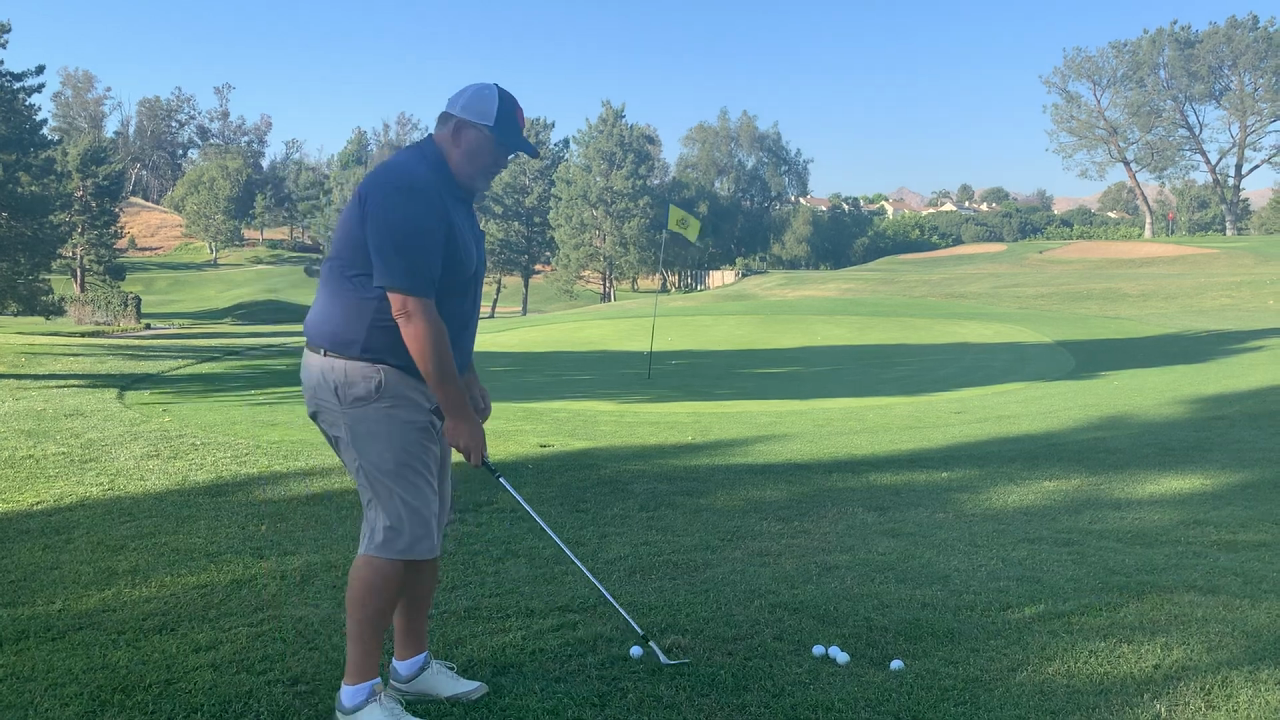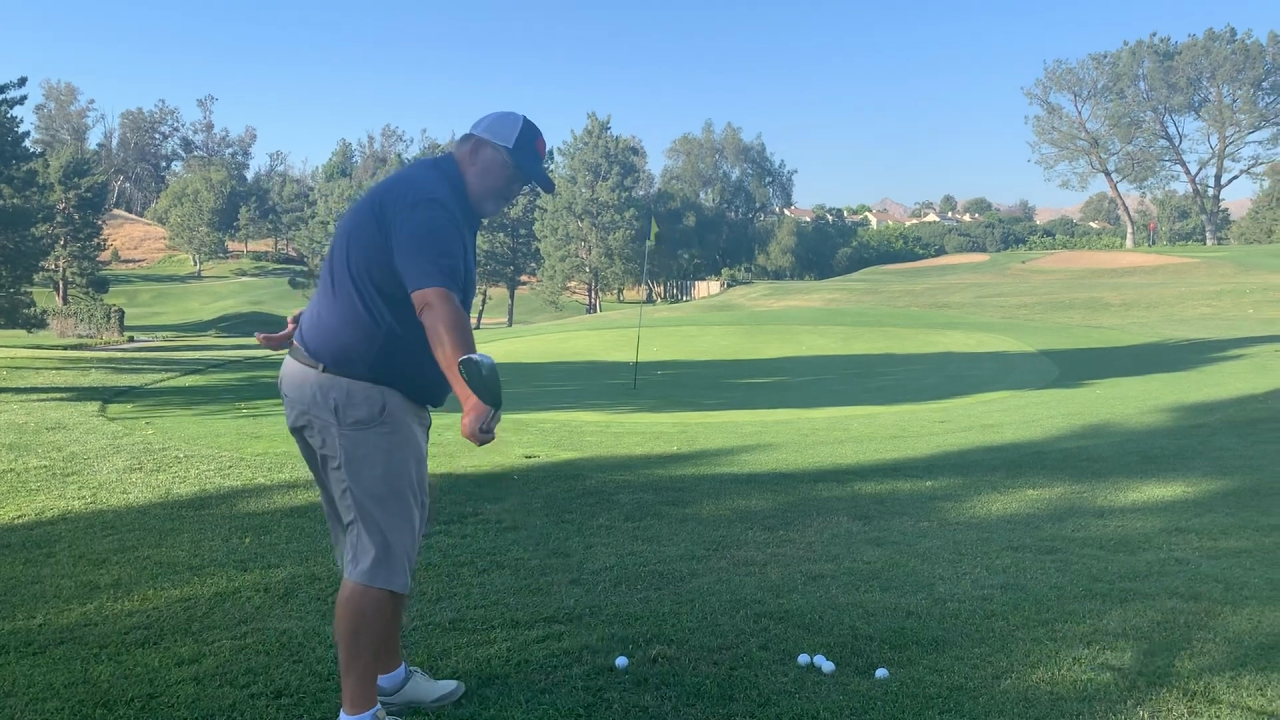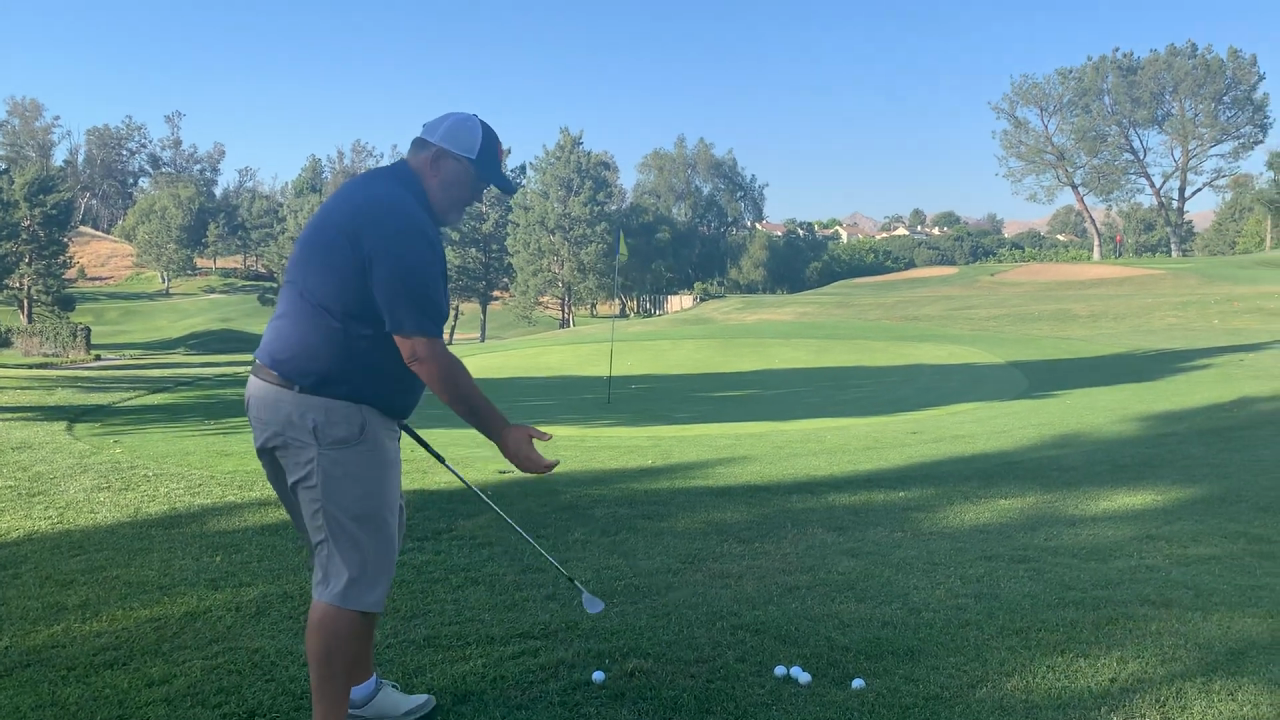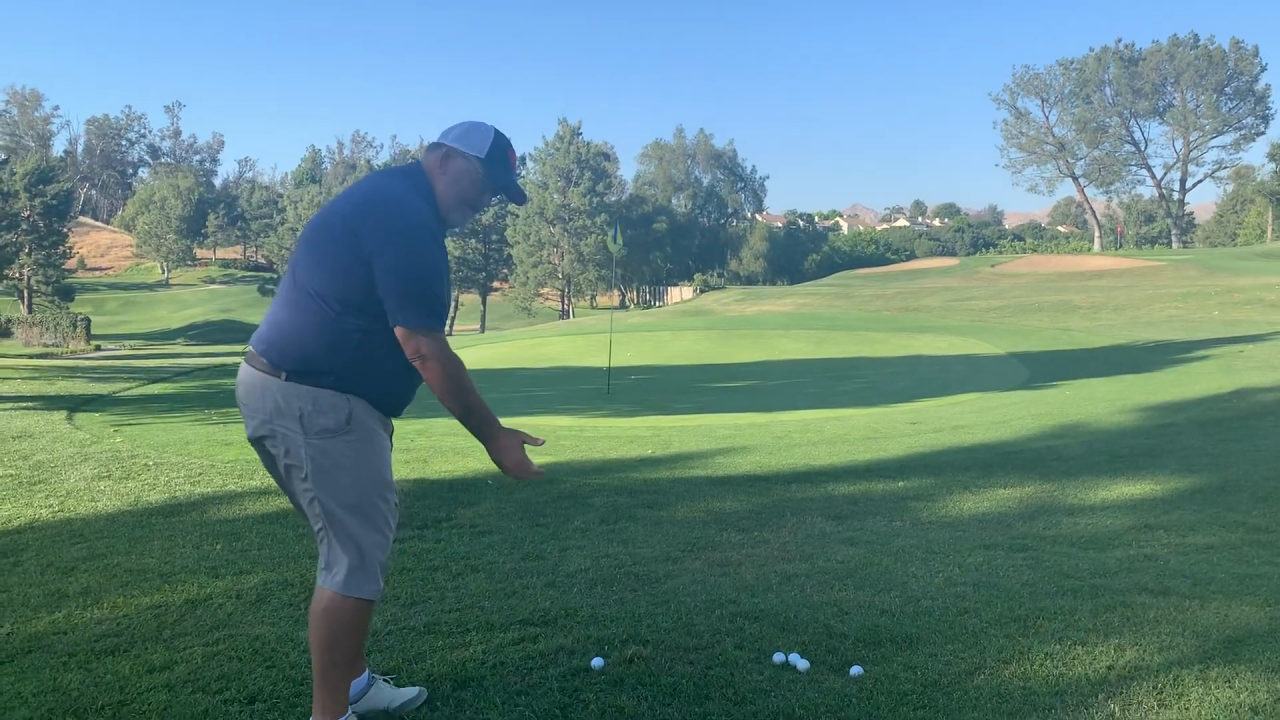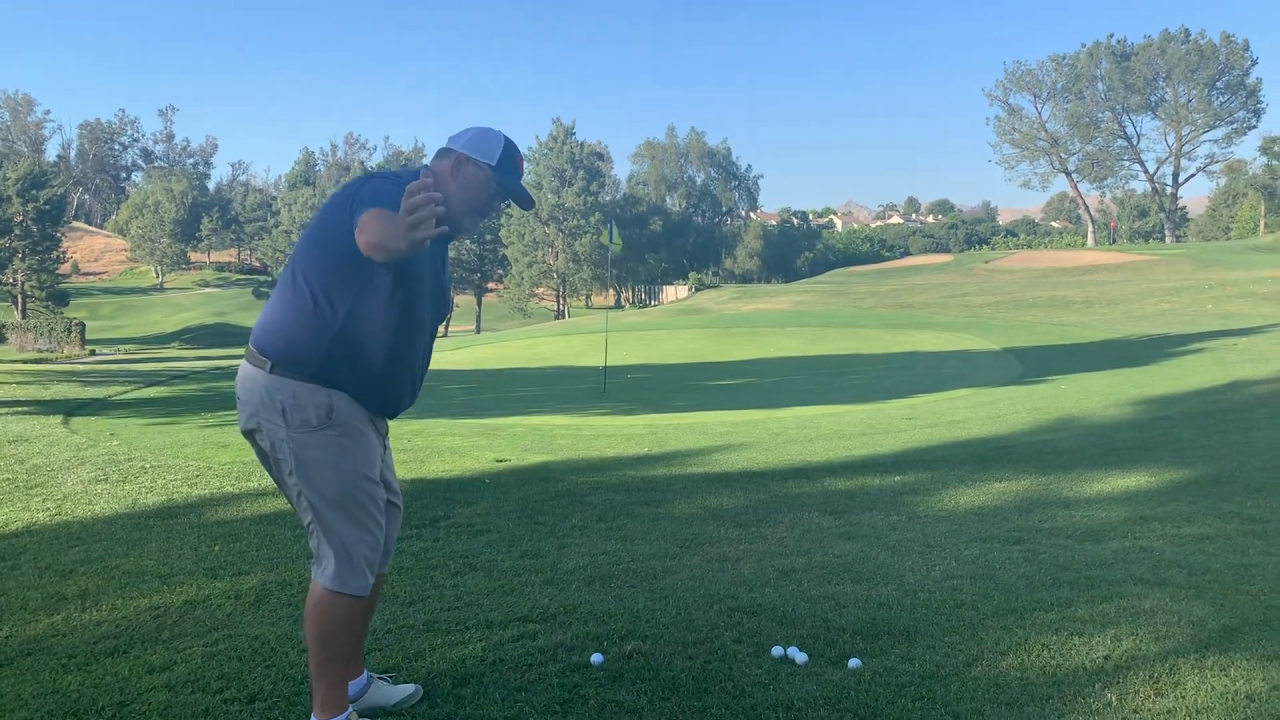
dt=1s
person 1, frame 1
left shoulder: (450, 192)
right shoulder: (407, 187)
right elbow: (411, 312)
left wrist: (466, 384)
right wrist: (457, 412)
left hip: (411, 381)
right hip: (365, 378)
left knee: (423, 526)
right knee: (400, 526)
left ankle: (411, 664)
person 1, frame 2
left shoulder: (437, 200)
right shoulder: (428, 199)
left elbow: (362, 272)
right elbow: (437, 306)
left wrist: (305, 325)
right wrist: (472, 397)
left hip: (370, 386)
right hip: (351, 391)
left knee: (397, 536)
right knee: (379, 551)
person 1, frame 3
left shoulder: (377, 196)
right shoulder: (400, 218)
right elbow: (422, 352)
right wrist: (502, 432)
left hip: (307, 395)
right hip: (324, 410)
left knee: (365, 554)
right knee: (351, 570)
person 1, frame 4
left shoulder: (390, 200)
right shoulder: (403, 216)
right elbow: (425, 350)
right wrist: (494, 436)
left hip: (305, 389)
right hip: (312, 399)
left knee: (360, 544)
right knee: (355, 558)
person 1, frame 5
left shoulder: (430, 234)
right shoulder: (388, 192)
right elbow: (375, 237)
right wrist: (402, 235)
left hip: (347, 398)
right hip: (302, 396)
left knee: (373, 540)
right knee: (348, 553)
